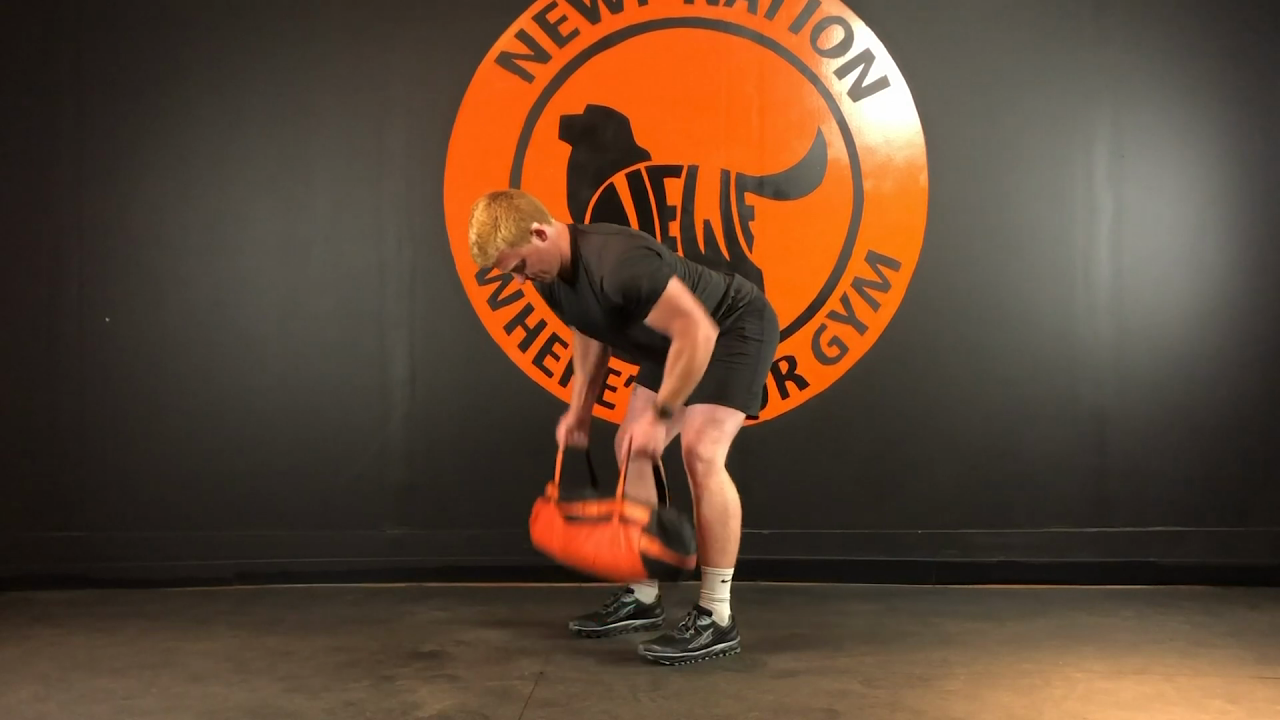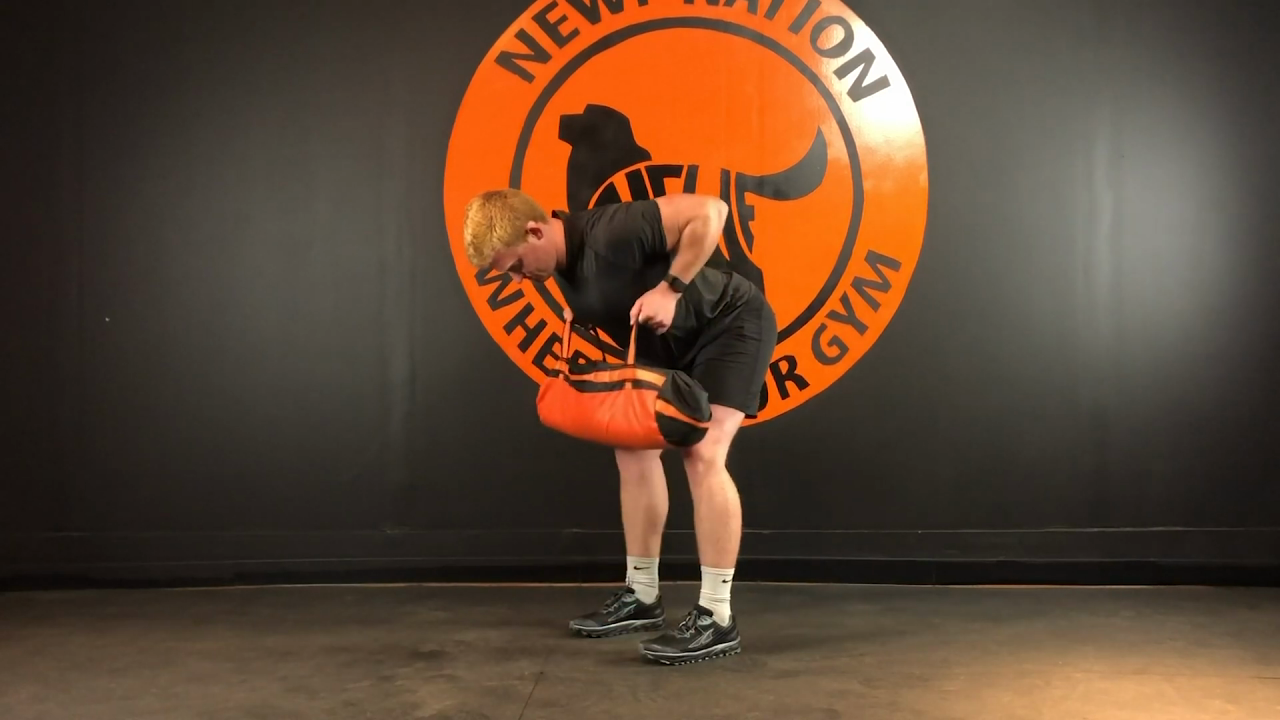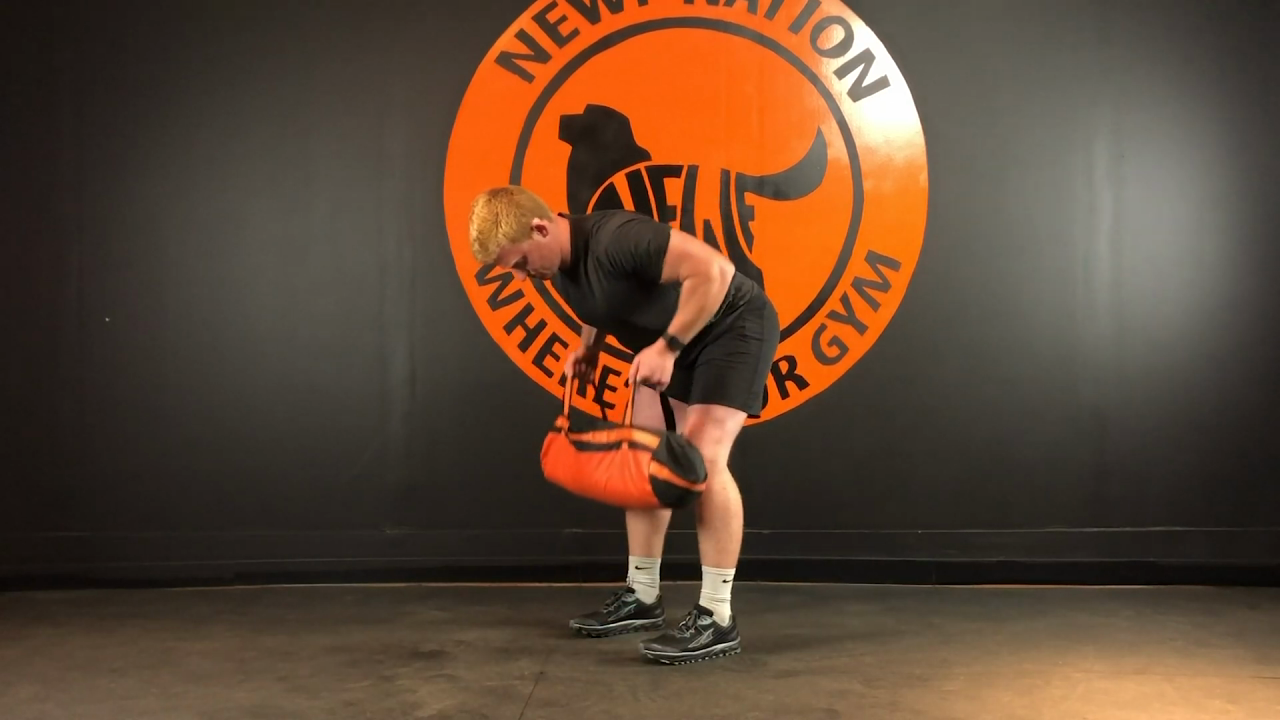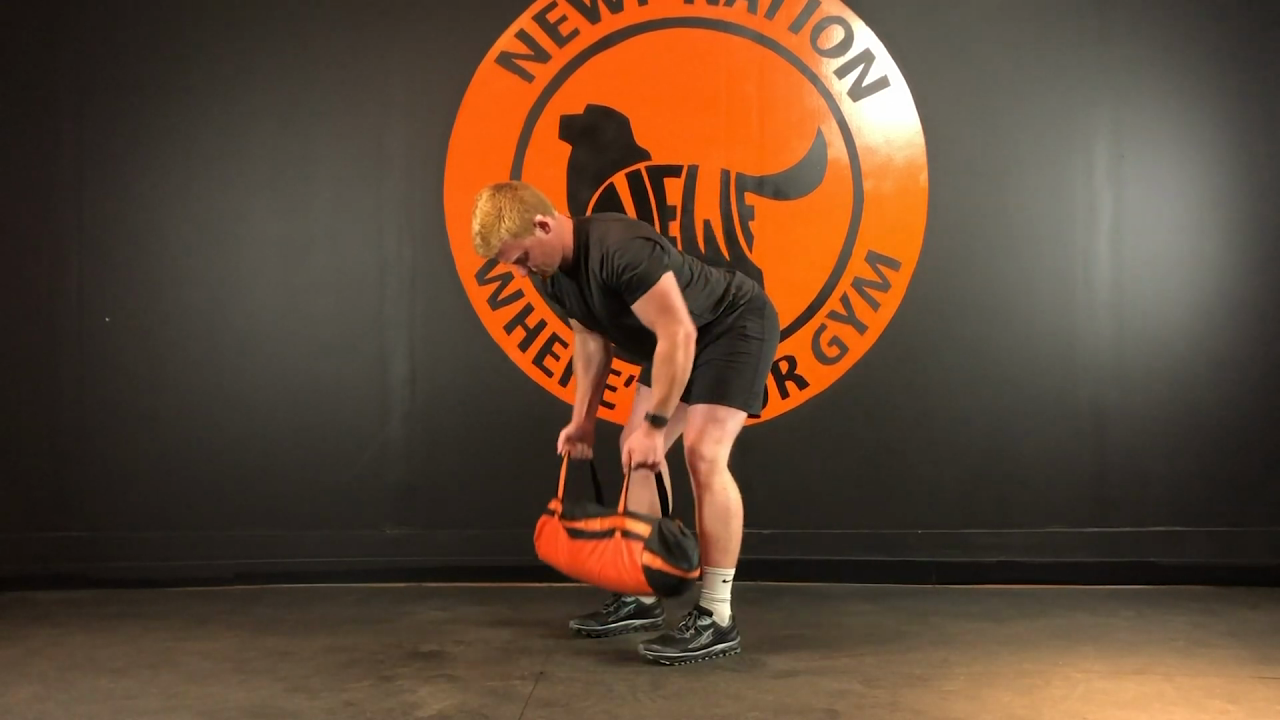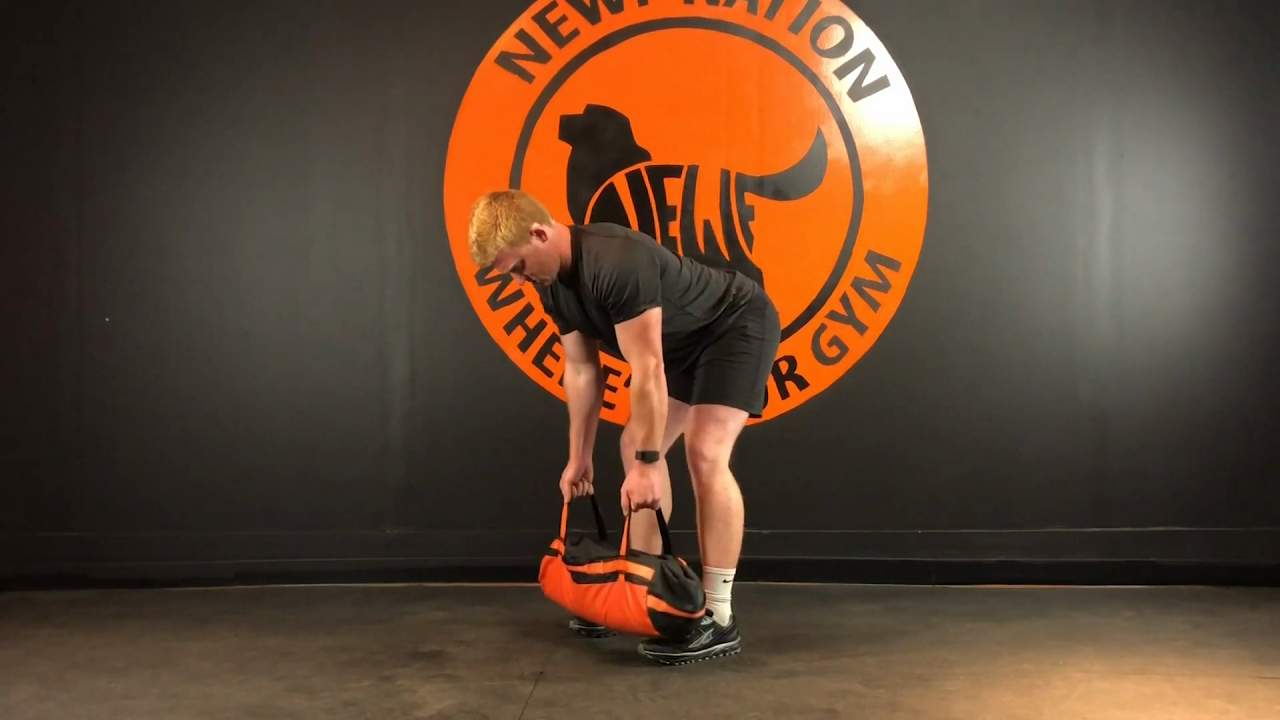
dt=0.4s
person 1, frame 1
left shoulder: (615, 262)
right shoulder: (551, 277)
left elbow: (698, 334)
right elbow: (590, 336)
left wrist: (659, 414)
right wrist: (579, 408)
left hip: (734, 327)
right hip: (674, 339)
left knee: (701, 454)
right knee: (630, 448)
left ankle: (716, 618)
right ankle: (642, 596)
person 1, frame 2
left shoulder: (609, 232)
right shoulder: (559, 253)
left elbow: (709, 211)
left wrist: (670, 289)
right wrist: (581, 305)
left hip: (732, 324)
right hip: (671, 337)
left knee: (702, 454)
right knee: (635, 449)
left ankle: (716, 618)
right ankle: (642, 596)
person 1, frame 3
left shoulder: (615, 239)
right shoulder: (559, 262)
left elbow: (714, 270)
left wrist: (668, 347)
right wrist: (589, 345)
left hip: (735, 325)
right hip: (678, 339)
left knee: (703, 455)
left ankle: (717, 617)
right ankle: (642, 596)
person 1, frame 4
left shoulder: (619, 248)
right shoulder: (553, 272)
left elbow: (680, 335)
right elbow: (592, 335)
left wrist: (654, 424)
right wrist: (583, 417)
left hip: (735, 324)
right hip: (676, 342)
left knee: (704, 453)
right knee: (634, 451)
left ankle: (716, 617)
right ankle: (642, 596)
person 1, frame 5
left shoulder: (615, 263)
right shoulder: (553, 281)
left elbow: (647, 370)
right elbow: (581, 368)
left wrist: (645, 464)
right wrist: (578, 457)
left hip: (737, 325)
right hip: (682, 339)
left knee: (705, 455)
right knee: (633, 446)
left ankle: (717, 617)
